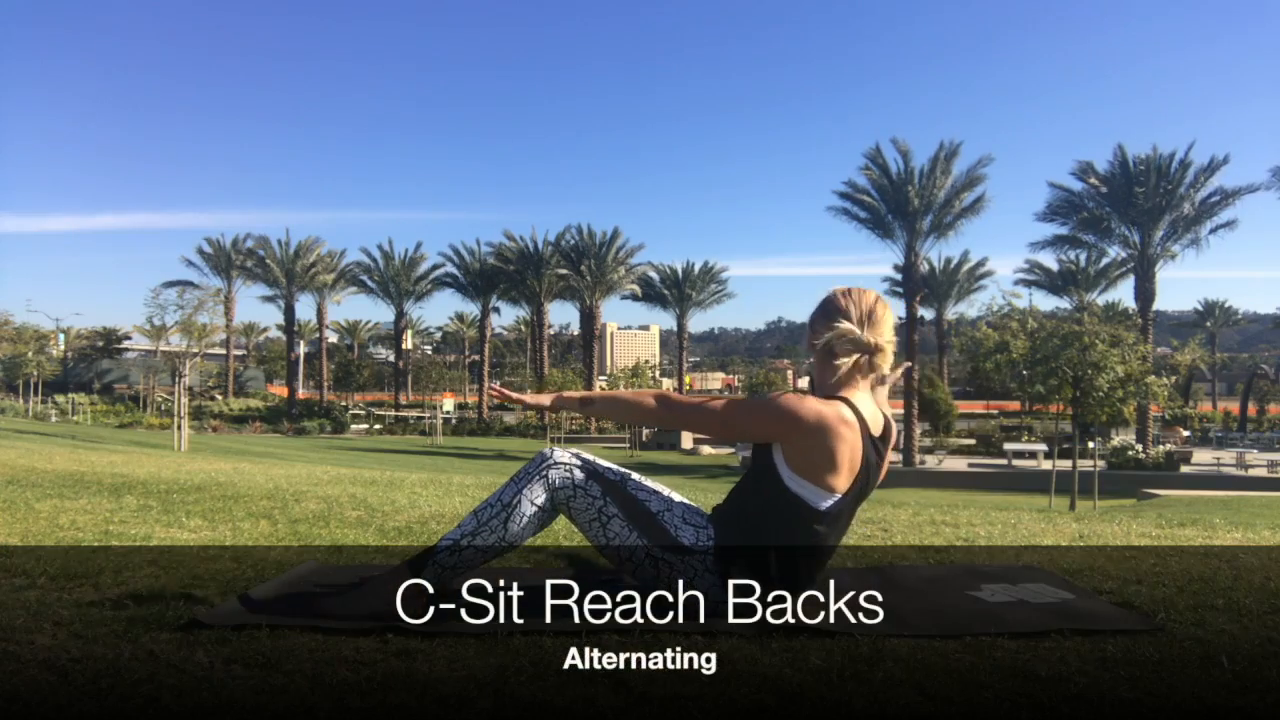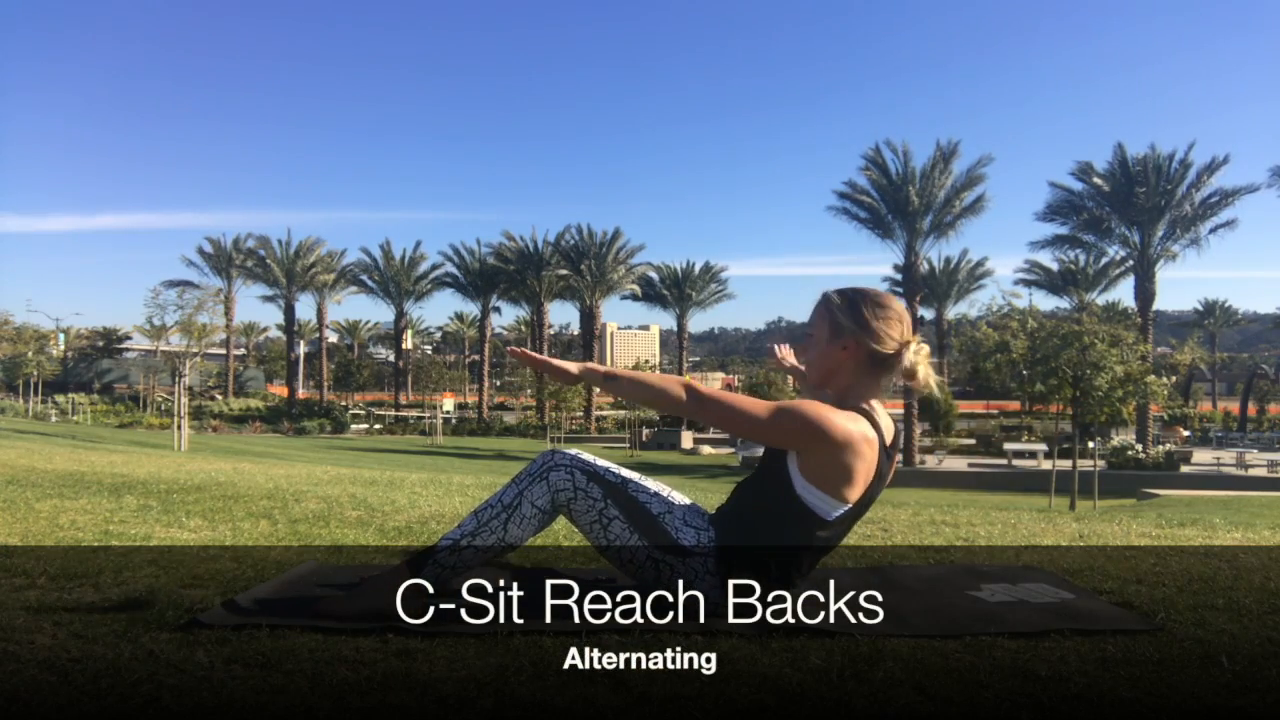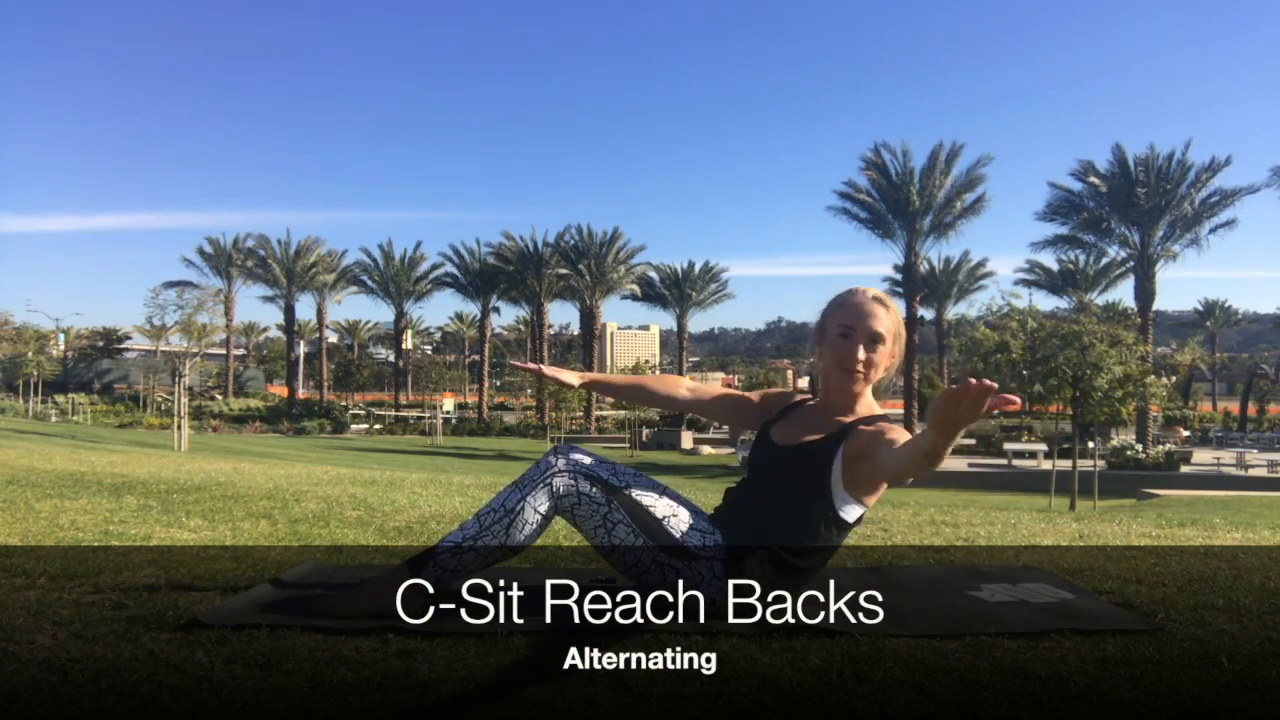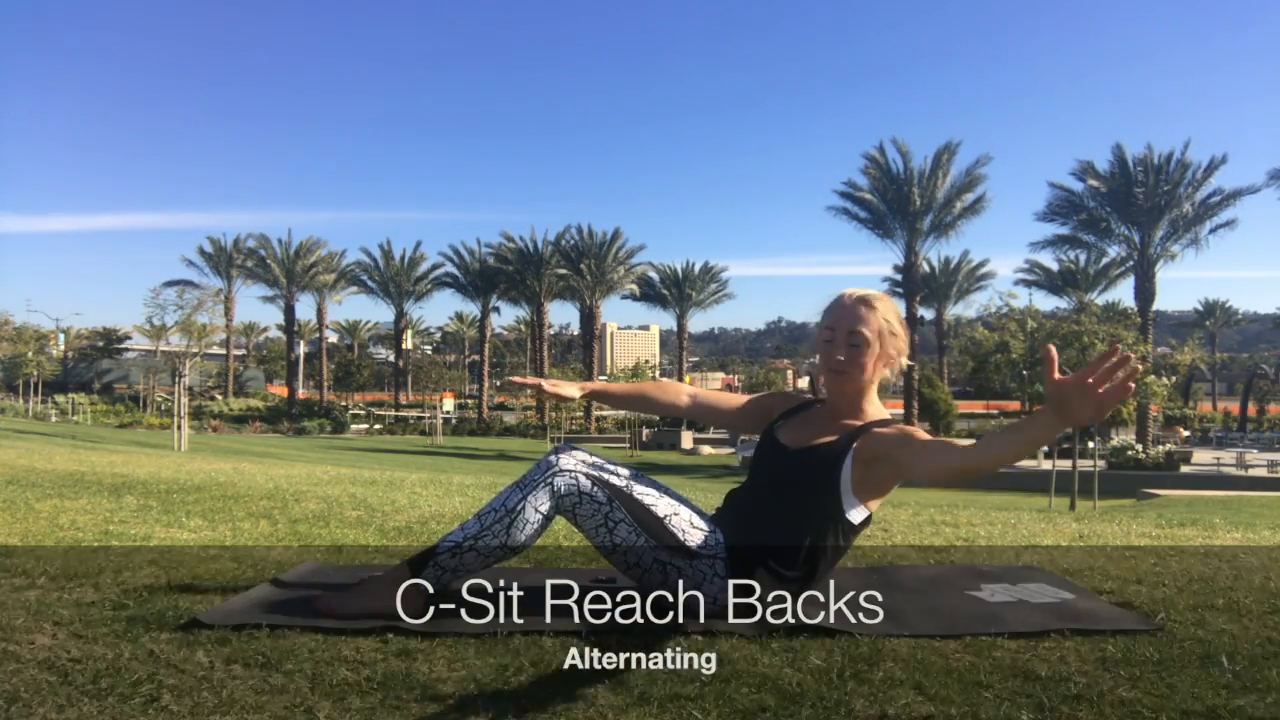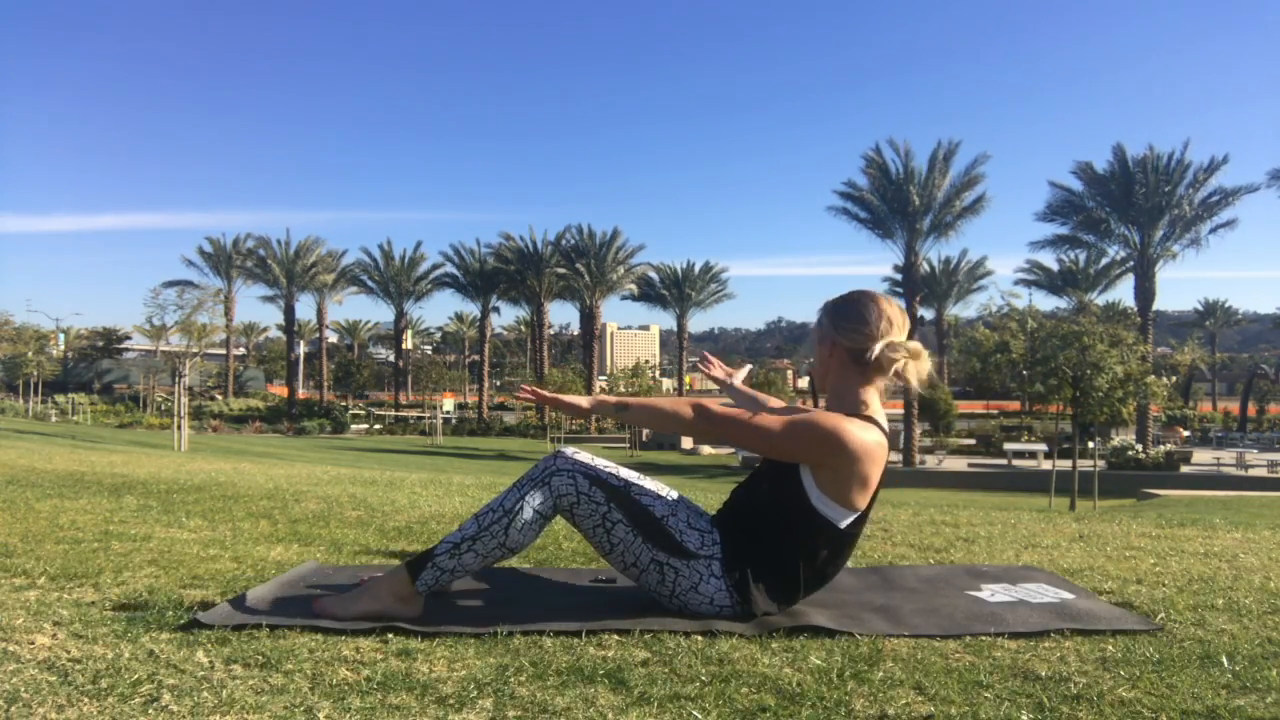
dt=1s
person 1, frame 1
left shoulder: (807, 415)
right shoulder: (876, 424)
left elbow: (672, 410)
left wrist: (559, 400)
right wrist: (878, 380)
left hip: (717, 576)
right hip: (735, 567)
left knee: (559, 470)
right knee: (564, 469)
left ankle: (410, 583)
right ankle: (423, 574)
person 1, frame 2
left shoulder: (831, 429)
right shoulder: (866, 423)
left elbow: (695, 403)
left wrist: (585, 372)
right wrist: (797, 370)
left hip: (713, 576)
right hip: (723, 554)
left knee: (559, 474)
right knee: (565, 469)
left ankle: (409, 582)
right ankle: (422, 570)
person 1, frame 3
left shoulder: (881, 436)
right shoulder: (789, 408)
left elbow: (915, 457)
right elbow: (684, 391)
left wrist: (947, 425)
right wrist: (584, 377)
left hip: (745, 585)
right hip: (716, 553)
left knee: (567, 474)
right knee: (574, 464)
left ankle: (414, 584)
right ankle: (429, 574)
person 1, frame 4
left shoulder: (890, 444)
right shoulder: (792, 408)
left elbow: (972, 459)
right elbow: (692, 398)
left wrist: (1055, 417)
right wrist: (585, 388)
left hip: (732, 582)
right hip: (706, 556)
left knee: (563, 477)
right knee: (568, 465)
left ankle: (409, 586)
right ankle: (417, 577)
person 1, frame 5
left shoulder: (843, 436)
right shoulder: (855, 423)
left elbow: (709, 422)
right elbow: (781, 416)
left wrist: (597, 405)
right wrist: (739, 388)
left hip: (725, 583)
right hip: (731, 561)
left knee: (560, 475)
right knee: (567, 471)
left ankle: (408, 587)
right ankle: (416, 577)
